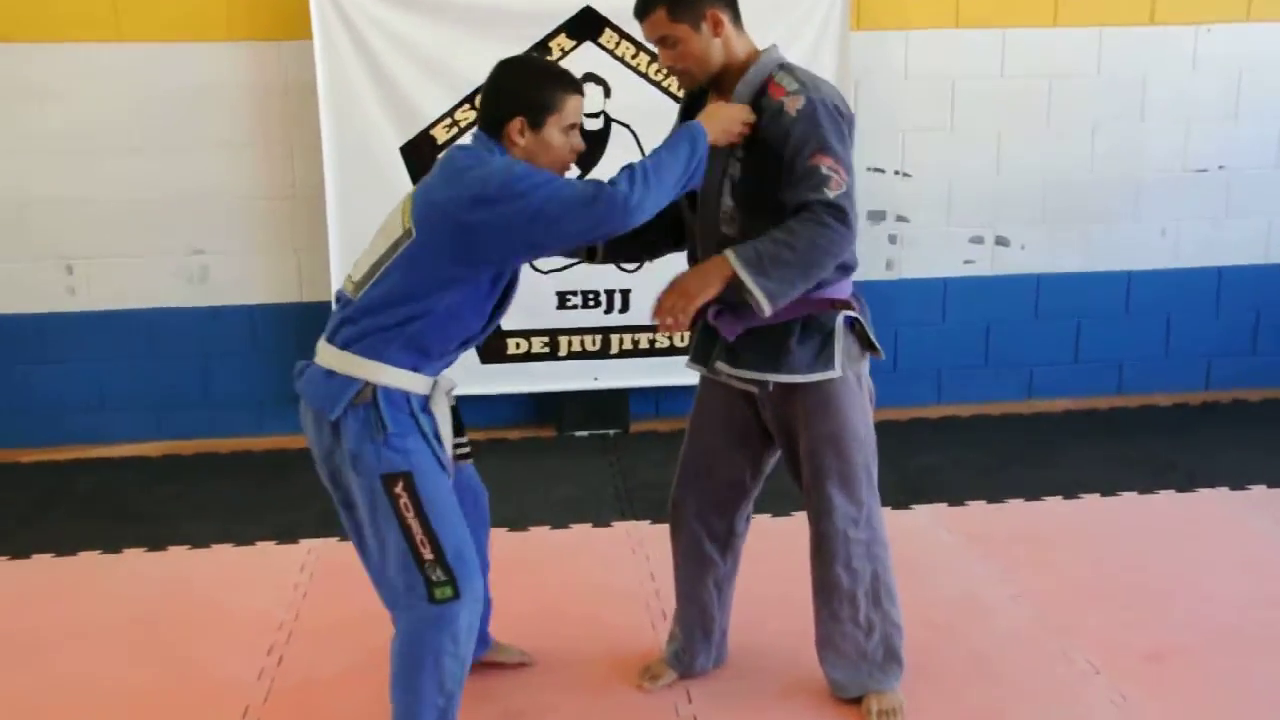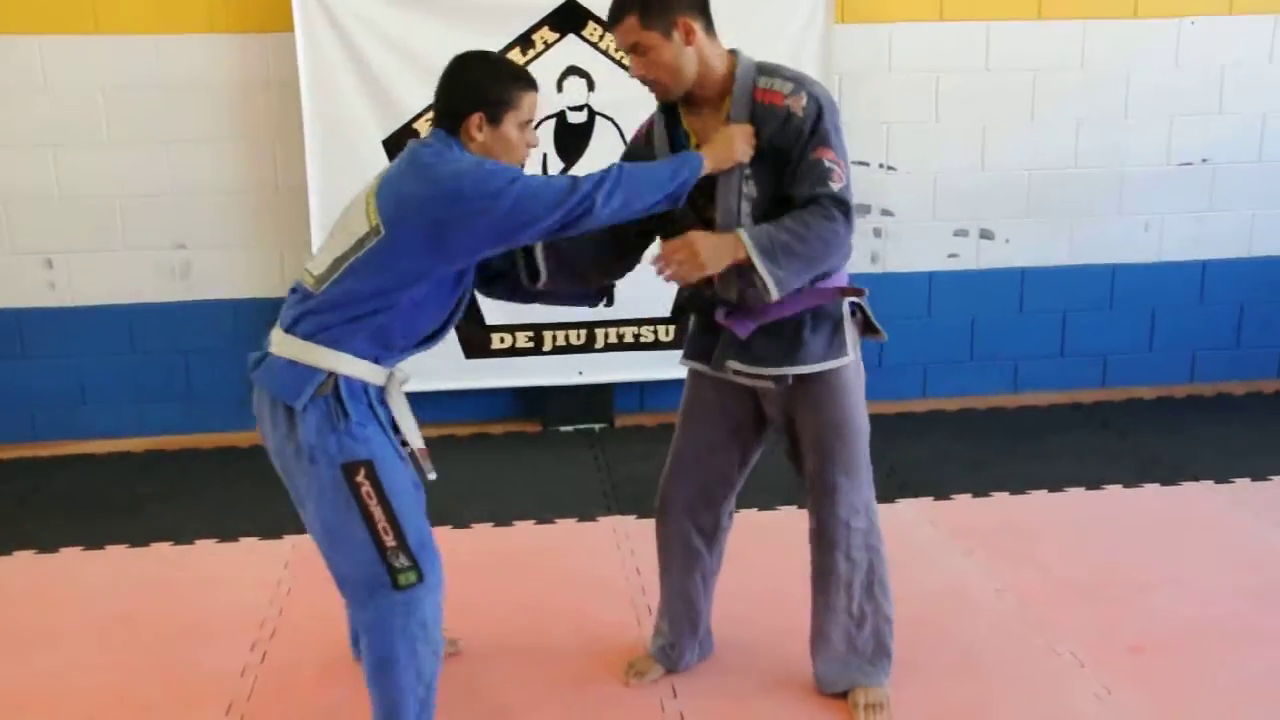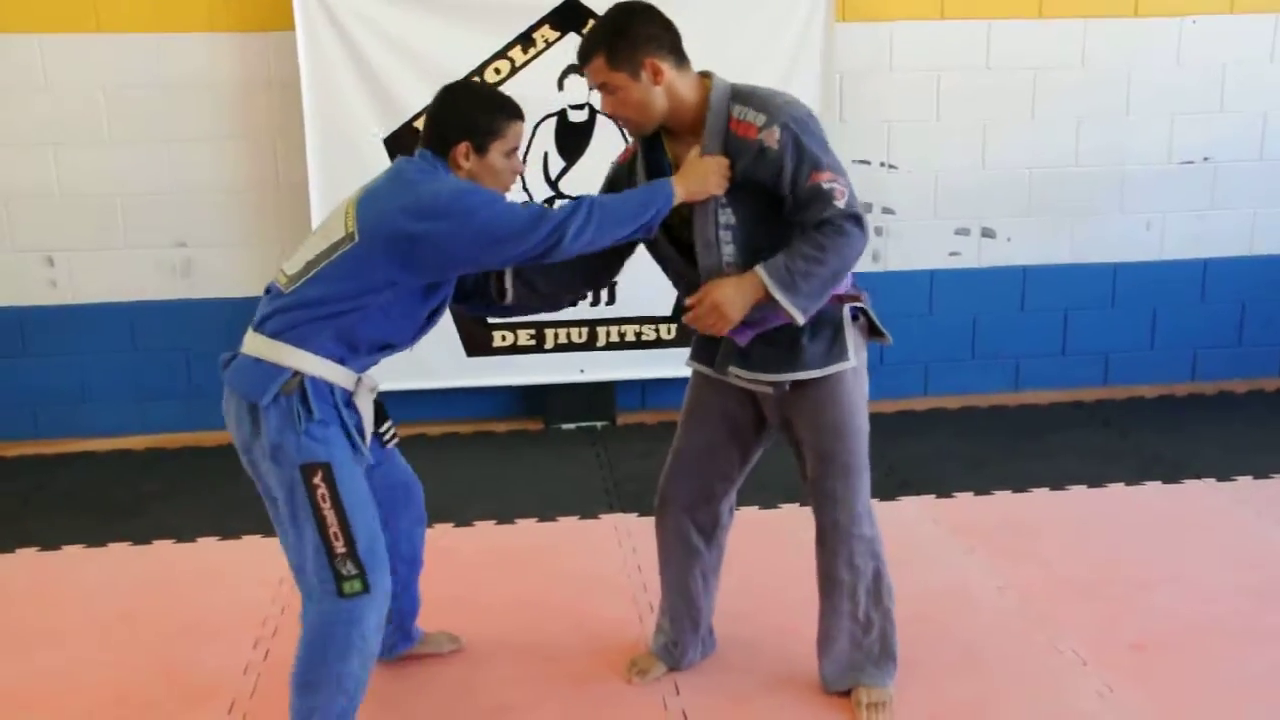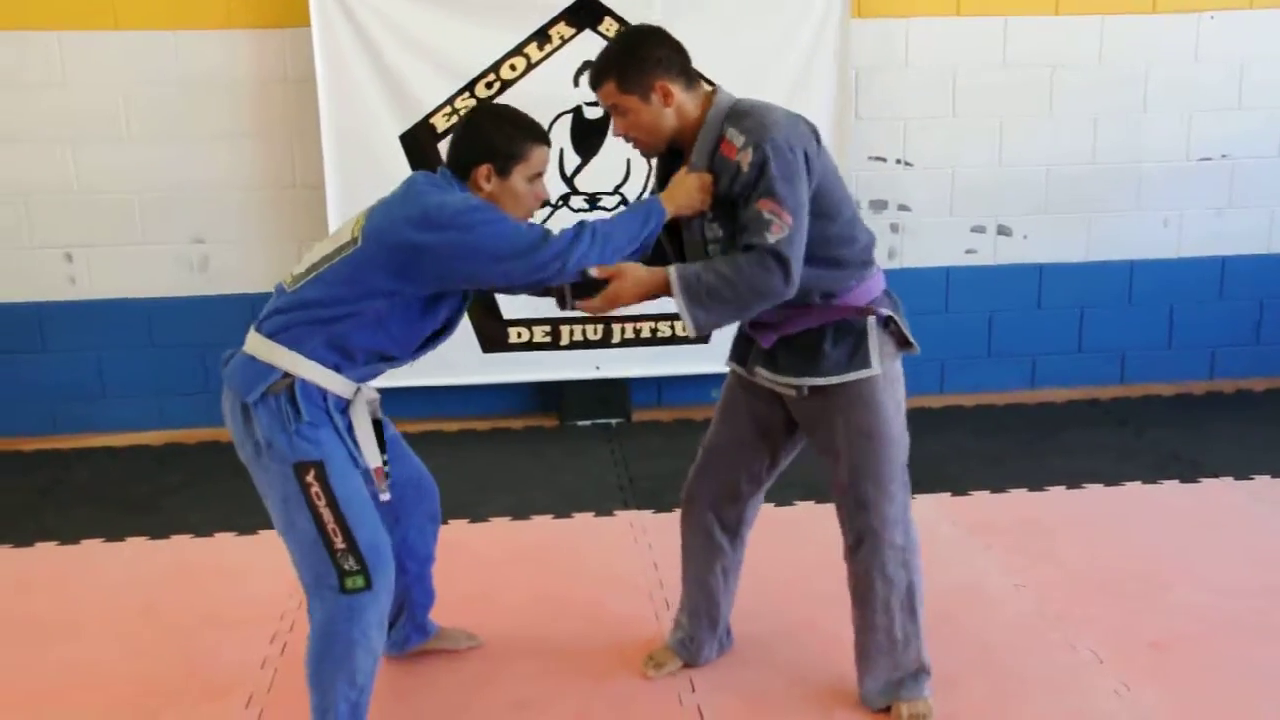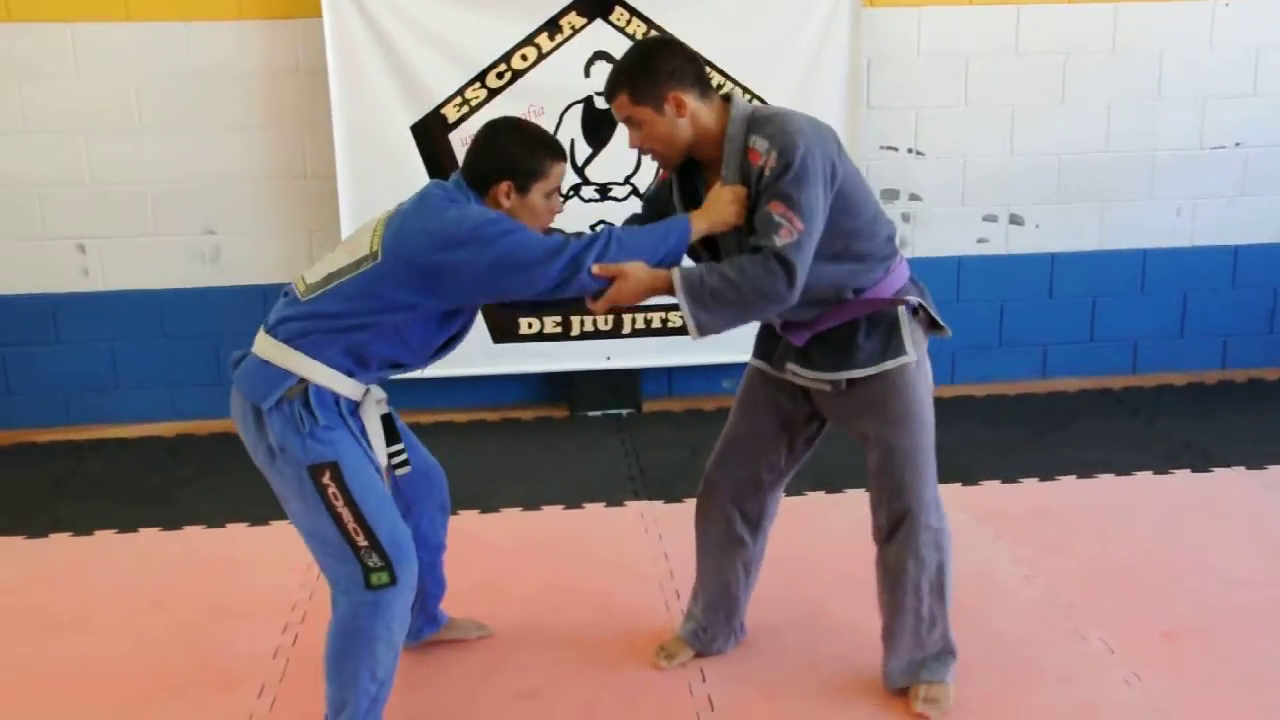
dt=0.3s
person 1, frame 1
left shoulder: (799, 104)
right shoulder: (702, 109)
left elbow: (828, 225)
right elbow: (671, 220)
left wrist: (719, 271)
left hip: (814, 345)
right hip: (734, 347)
left knee: (843, 515)
right knee: (701, 505)
right ankle: (693, 647)
person 1, frame 2
left shoulder: (793, 102)
right shoulder: (656, 137)
left elbow: (831, 218)
right elbow: (609, 248)
left wrist: (734, 248)
right wrist: (521, 251)
left hip: (812, 336)
right hip: (724, 344)
left knee: (842, 509)
right knee: (687, 502)
right ankle: (679, 643)
person 1, frame 3
left shoulder: (773, 124)
right shoulder: (641, 160)
left elbow: (842, 228)
right elbow: (587, 259)
left wrist: (752, 287)
right wrist: (492, 276)
left hip: (814, 342)
right hip: (728, 351)
left knee: (843, 513)
right knee: (686, 500)
right ankle: (681, 640)
person 1, frame 4
left shoulder: (768, 139)
right shoulder: (684, 158)
left elbow: (769, 271)
right elbow: (657, 248)
left wrist: (660, 281)
right wrist: (590, 275)
left hip: (848, 348)
right hip: (768, 351)
left knee: (876, 520)
right knee: (712, 497)
right ankle: (698, 634)
person 1, frame 5
left shoulder: (790, 145)
right shoulder: (685, 171)
left elbow: (776, 275)
left wrist: (662, 282)
left hip: (875, 340)
right hip: (790, 345)
left knee: (908, 504)
right knee: (730, 488)
left ankle: (921, 663)
right ankle: (711, 627)
person 2, frame 1
left shoulder: (477, 176)
right shoulder: (492, 189)
left elbow: (578, 222)
right elbow: (615, 205)
right wrist: (699, 134)
left hip: (387, 394)
right hip: (367, 404)
left knee: (463, 510)
right knee: (444, 587)
left ankle: (466, 645)
person 2, frame 2
left shoulder: (431, 174)
right shoulder: (458, 185)
left elbow: (496, 268)
right elbow: (583, 202)
right wrist: (705, 160)
left hip: (333, 384)
right hip: (320, 398)
left knee: (401, 506)
right knee: (407, 577)
left ankle: (386, 645)
person 2, frame 3
left shoulder: (415, 194)
right shoulder: (437, 204)
left elbow: (478, 287)
right elbow: (554, 232)
right wrist: (677, 190)
left hip: (313, 388)
right hip: (288, 396)
left knee: (397, 504)
right knee: (354, 580)
left ankle: (391, 637)
person 2, frame 4
left shoulder: (445, 210)
right shoulder: (442, 219)
left elbow: (529, 270)
right elbow: (555, 257)
right wrist: (665, 206)
left hip: (326, 390)
right hip: (284, 397)
left knee: (412, 500)
right knee: (359, 572)
left ankle: (408, 629)
person 2, frame 5
left shoulder: (450, 210)
right shoulder: (461, 232)
left elbow: (543, 271)
right elbow: (577, 263)
right wrist: (698, 222)
left hip: (327, 390)
right hip: (294, 400)
left knee: (420, 489)
right knee: (382, 567)
left ankle: (419, 621)
